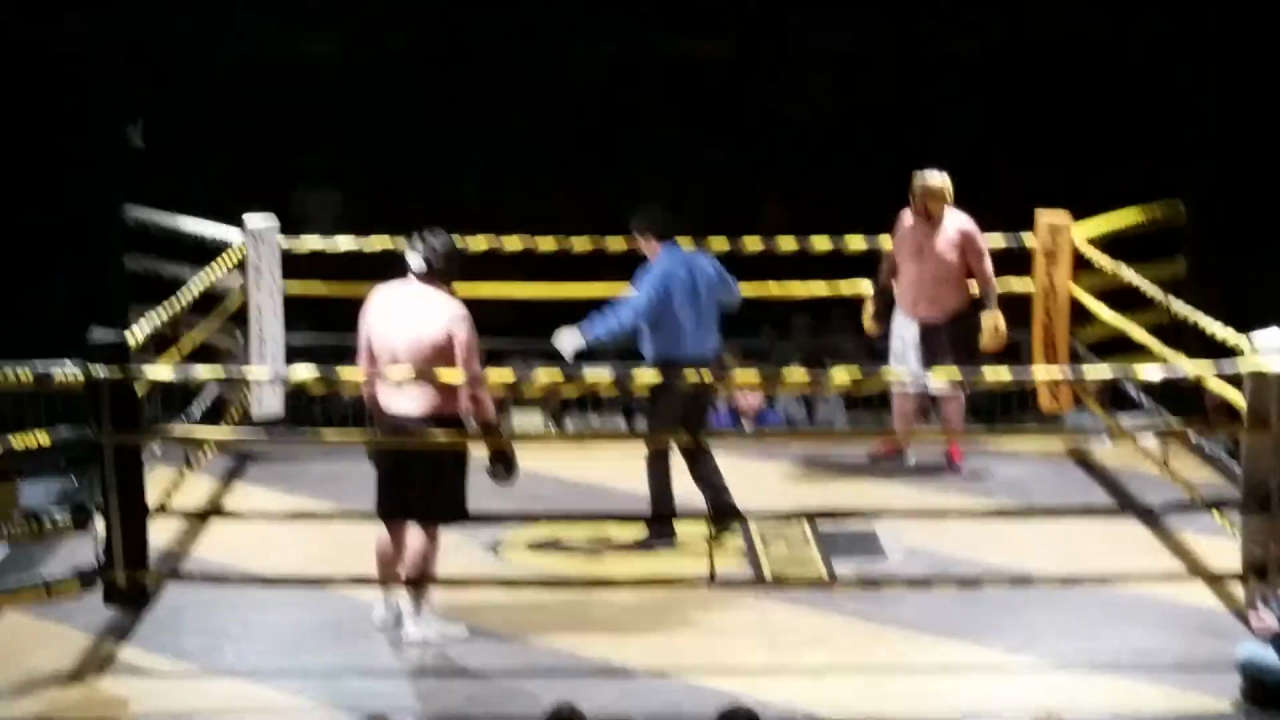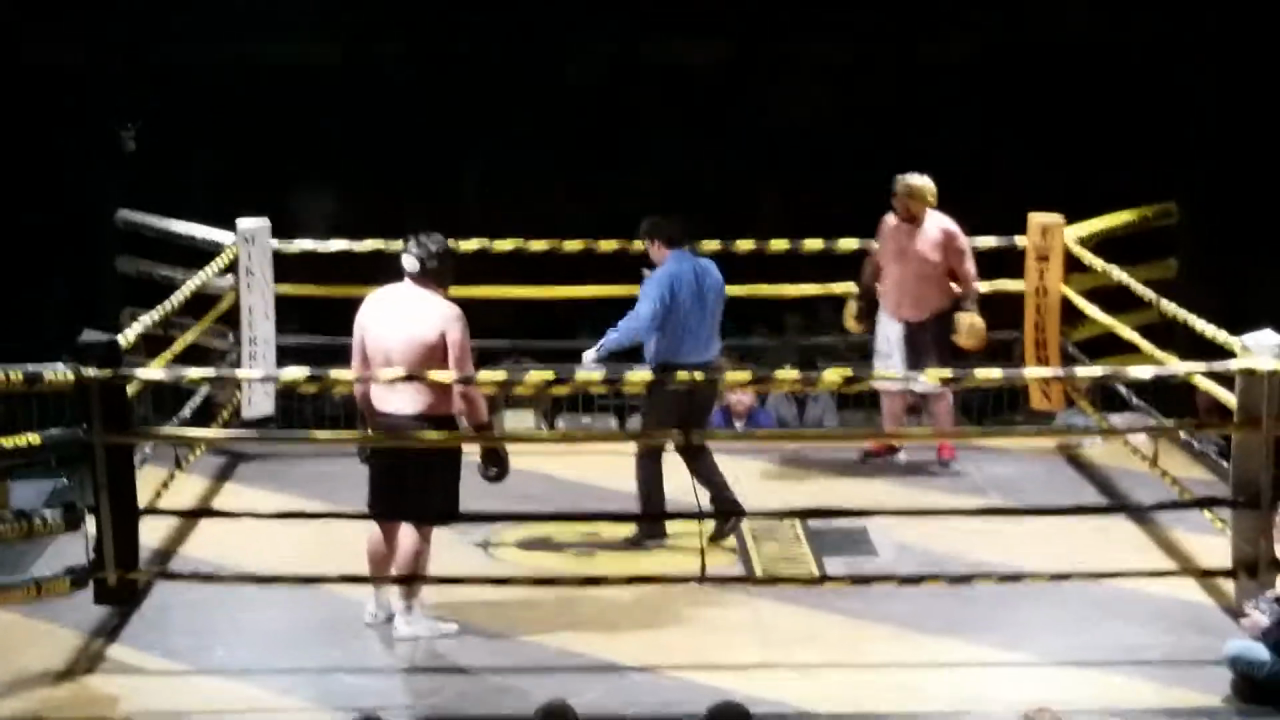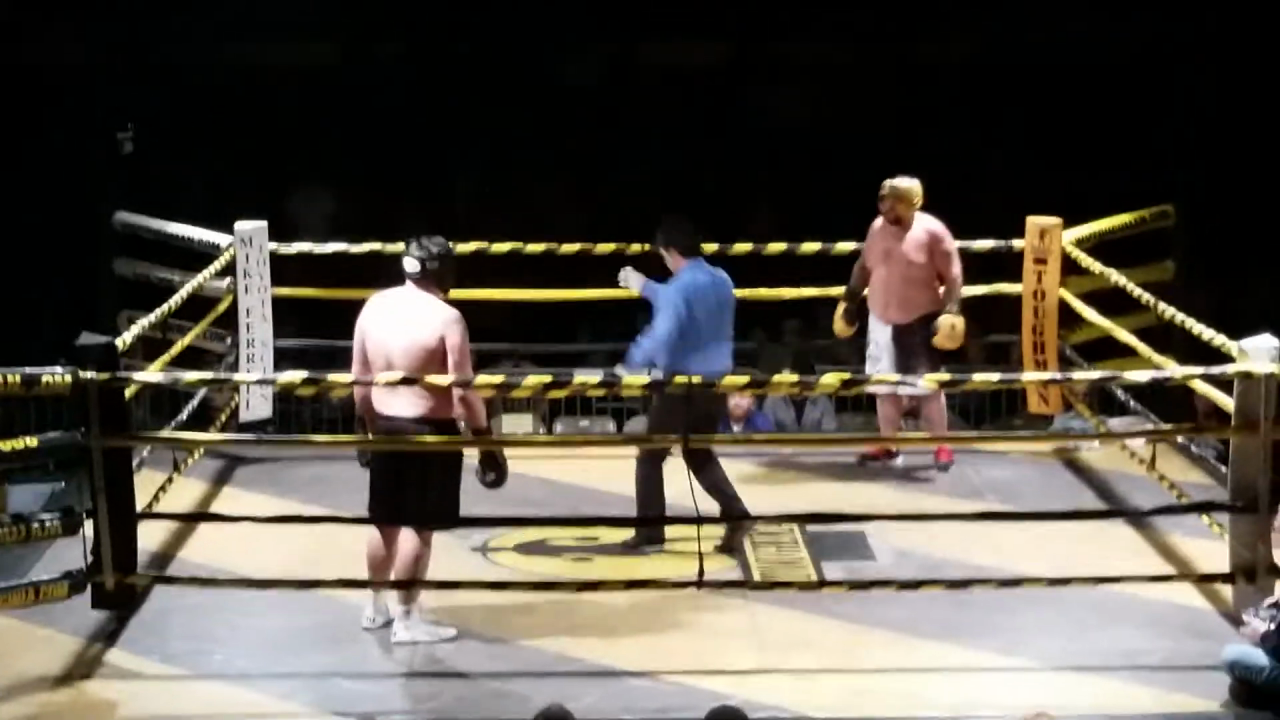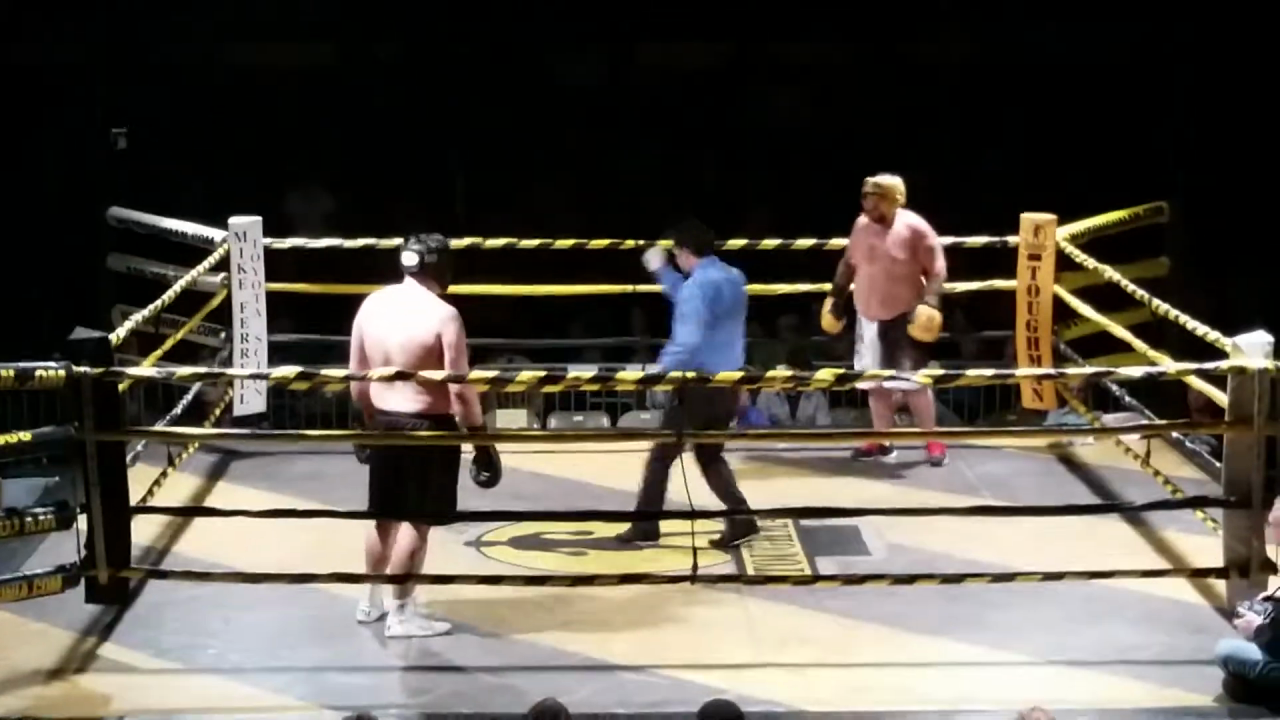
dt=0.1s
person 1, frame 1
left shoulder: (377, 300)
right shoulder: (452, 313)
left elbow: (366, 375)
right elbow: (472, 385)
right wrist: (494, 435)
left hip: (391, 425)
right hip: (434, 429)
left knee: (393, 519)
right knee: (425, 524)
left ankle: (387, 605)
right ankle: (416, 617)
person 1, frame 2
left shoulder: (372, 304)
right shoulder: (445, 314)
left elbow: (359, 376)
right elbow: (464, 386)
left wrist: (370, 420)
right wrist: (486, 435)
left hip: (385, 424)
right hip: (427, 428)
left knee: (385, 518)
right knee: (417, 523)
left ankle: (378, 602)
right ankle: (407, 615)
person 1, frame 3
left shoulder: (373, 307)
right shoulder: (446, 318)
left elbow: (360, 380)
right elbow: (463, 392)
left wrist: (371, 426)
right wrist: (486, 440)
left hip: (387, 427)
right hip: (429, 432)
left knee: (386, 522)
right knee: (419, 527)
left ankle: (376, 607)
right ankle: (407, 620)
person 1, frame 4
left shoulder: (372, 304)
right shoulder: (443, 315)
left elbow: (357, 376)
right elbow: (460, 389)
left wrist: (369, 421)
right wrist: (480, 438)
left hip: (385, 423)
right hip: (427, 428)
left knee: (385, 516)
right knee: (416, 522)
left ankle: (372, 601)
right ankle: (401, 614)
person 2, frame 1
left shoulder: (656, 275)
right shoulder: (706, 265)
left elbow: (628, 314)
right elbow: (731, 296)
left wrist: (583, 334)
left hip: (671, 373)
right hip: (704, 368)
left knee: (657, 451)
right knee: (693, 443)
left ankle: (662, 528)
right ankle: (723, 508)
person 2, frame 2
left shoulder: (663, 279)
right shoulder: (710, 271)
left elbow: (640, 322)
left wrist: (599, 349)
left hip: (671, 376)
right hip: (705, 372)
left knee: (649, 451)
right knee: (692, 445)
left ankle: (652, 527)
right ankle: (727, 507)
person 2, frame 3
left shoulder: (678, 289)
right shoulder: (721, 281)
left elbow: (660, 336)
left wrist: (630, 367)
right wrist: (646, 288)
left hip: (682, 388)
right hip: (716, 384)
left knee: (650, 459)
right knee: (700, 456)
left ankle: (648, 533)
right ankle: (736, 515)
person 2, frame 4
left shoulder: (698, 285)
right shoulder: (735, 278)
left elbow: (689, 339)
left wrist: (663, 369)
right wrist: (661, 271)
left hip: (698, 385)
right hip: (729, 384)
left knee: (662, 455)
right knee: (710, 455)
left ankle: (645, 526)
right ankle: (741, 520)
person 3, frame 1
left shoulder: (962, 227)
right shoulder: (905, 221)
left elbow: (983, 271)
right elbow: (892, 260)
left wrist: (990, 308)
right wrist: (880, 295)
left hip: (948, 319)
right hip: (906, 317)
left knee: (949, 384)
right knee: (903, 382)
left ankle: (954, 445)
right ankle: (899, 443)
person 3, frame 2
left shoulder: (944, 230)
right shoulder: (888, 224)
left elbow: (966, 272)
right elbow: (875, 262)
left wrist: (968, 308)
right wrist: (863, 296)
left hip: (931, 319)
right hip: (891, 318)
left knee: (935, 383)
right knee: (889, 382)
left ankle: (945, 443)
right ankle: (891, 442)
person 3, frame 3
left shoulder: (932, 231)
right shoulder: (877, 227)
left elbow: (953, 274)
right elbow: (864, 265)
left wrist: (950, 310)
right wrist: (850, 299)
left hip: (920, 321)
right hip: (880, 321)
left knee: (925, 386)
right knee: (883, 385)
left ankle: (941, 446)
right ankle: (889, 445)
person 3, frame 4
left shoulder: (914, 228)
right shoulder: (861, 225)
left elbow: (937, 269)
right elbow: (848, 263)
left wrist: (929, 302)
right wrist: (836, 295)
left hip: (904, 317)
right hip: (868, 317)
left knee: (912, 379)
right knee: (873, 381)
left ankle: (932, 439)
right ankle: (882, 440)
